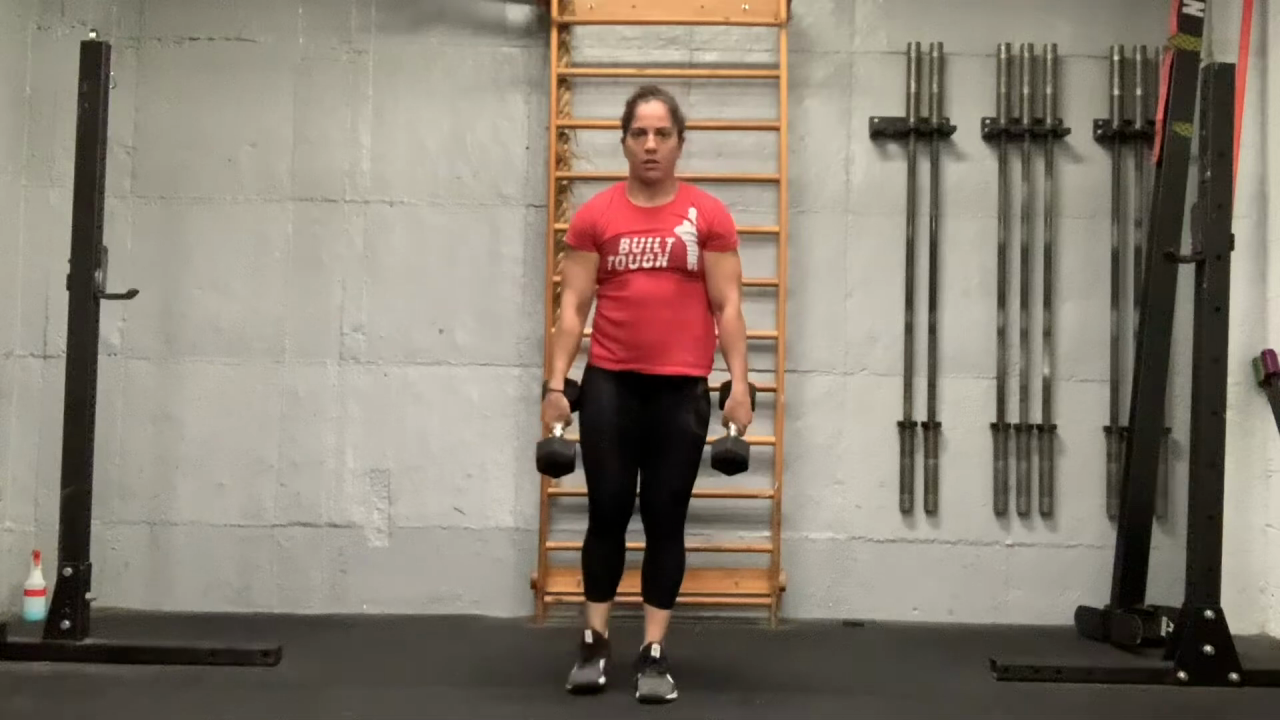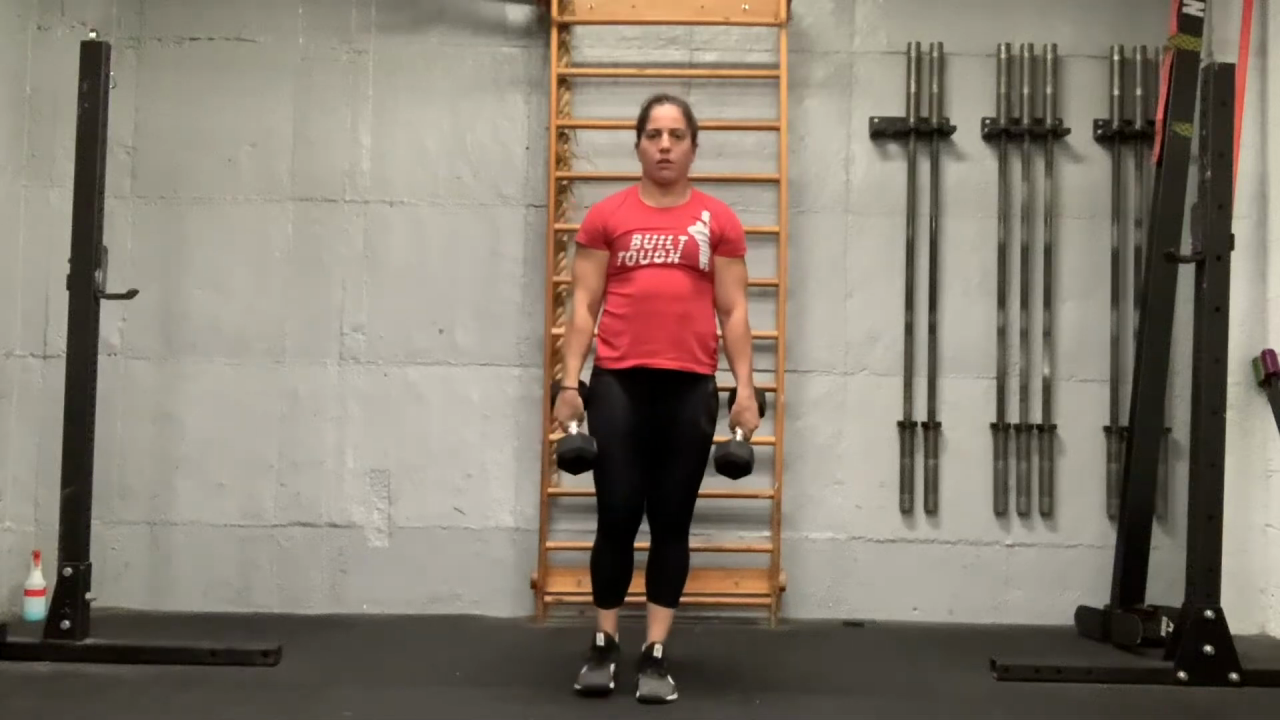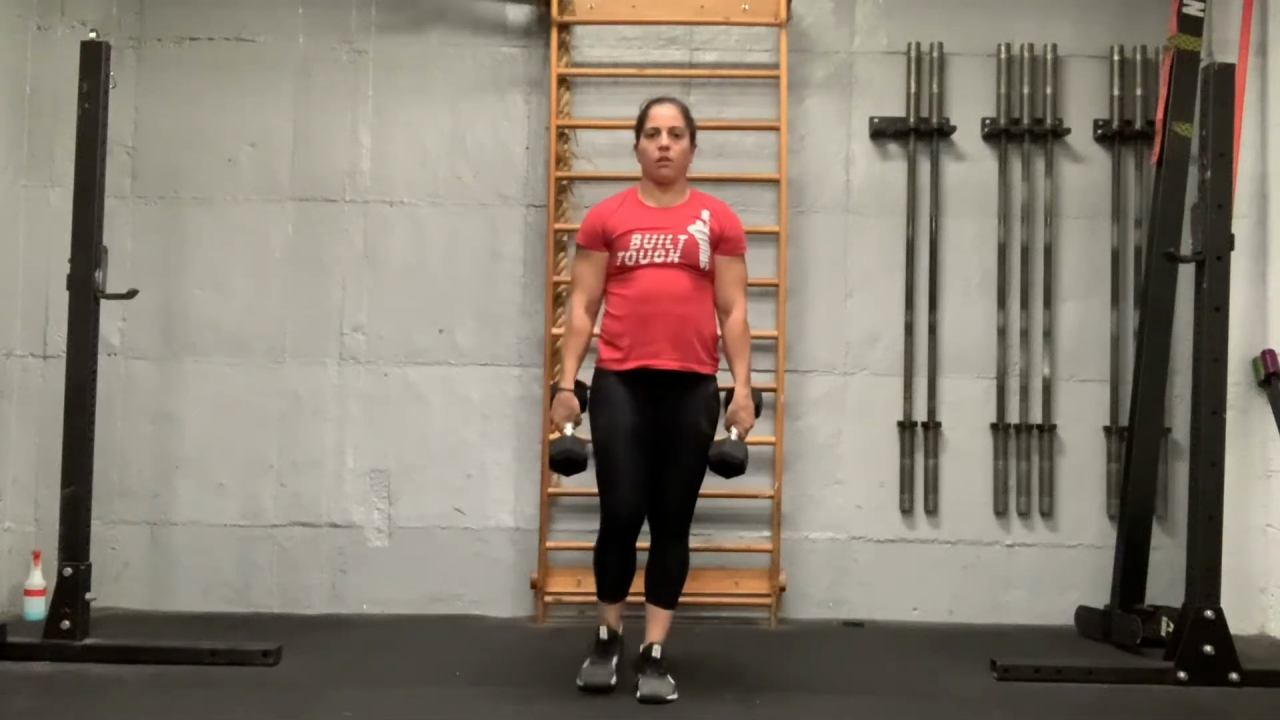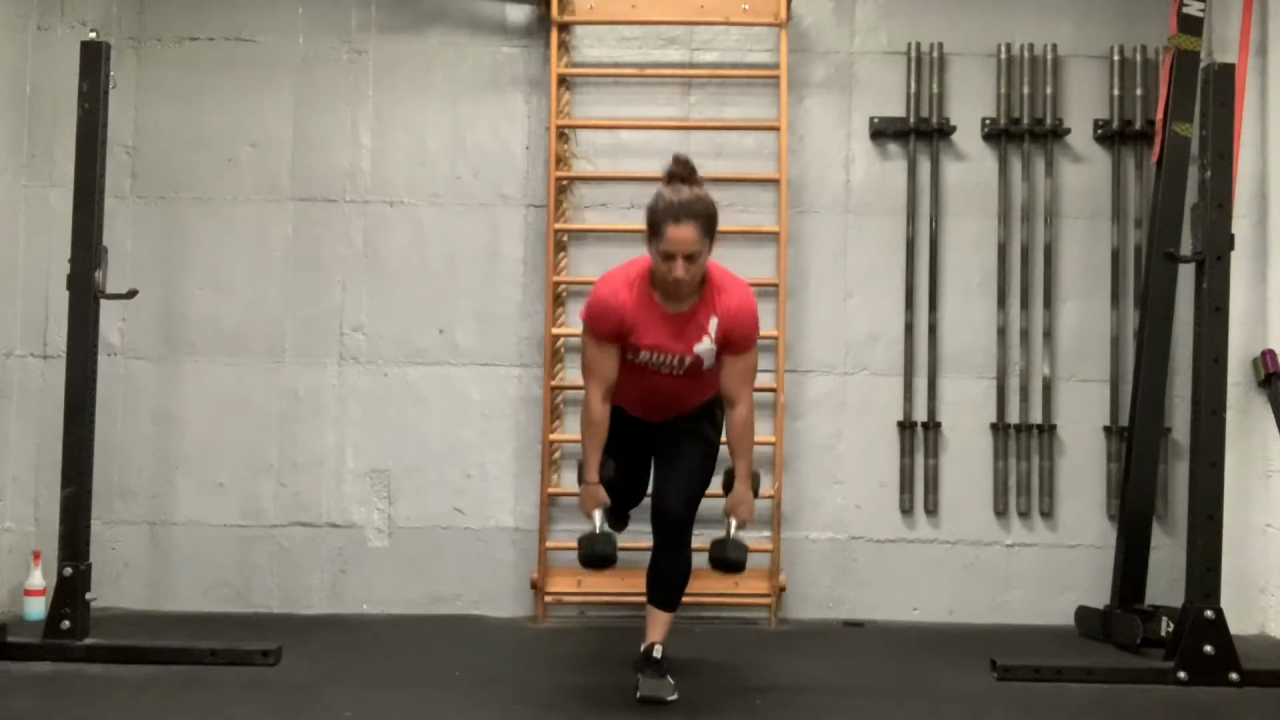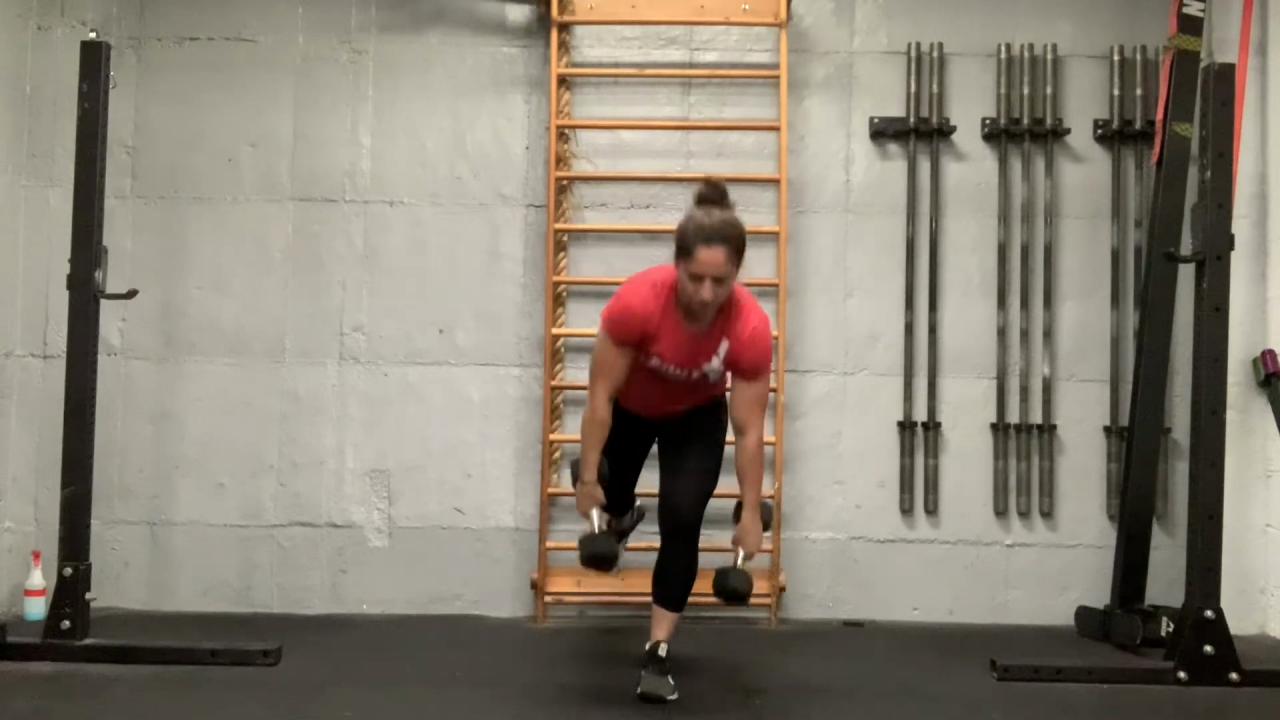
dt=1s
person 1, frame 1
left shoulder: (709, 216)
right shoulder: (594, 215)
left elbow: (728, 307)
right elbow: (573, 307)
left wrist: (739, 384)
right wrist: (556, 385)
left hip: (682, 389)
right hip: (609, 385)
left knee: (665, 520)
right knee: (607, 514)
left ankle: (654, 653)
right ankle: (594, 641)
person 1, frame 2
left shoulder: (719, 221)
right shoulder: (606, 216)
left elbow: (734, 312)
right elbow: (584, 307)
left wrist: (745, 390)
right wrist: (569, 384)
left hip: (690, 388)
right hip: (618, 384)
left knee: (671, 522)
right knee: (617, 517)
left ankle: (655, 655)
right ankle: (604, 645)
person 1, frame 3
left shoulder: (719, 220)
right shoulder: (605, 217)
left elbow: (733, 312)
right elbow: (582, 308)
left wrist: (742, 388)
right wrist: (566, 384)
left hip: (692, 388)
right hip: (621, 384)
left knee: (672, 522)
right knee: (621, 515)
left ankle: (654, 654)
right ankle: (608, 636)
person 1, frame 4
left shoulder: (736, 303)
right shoulder: (612, 296)
left elbow: (737, 403)
right elbow: (598, 396)
left wrist: (742, 484)
right wrist: (591, 479)
left hip: (693, 418)
right hip: (628, 413)
left knee: (673, 521)
right knee: (620, 503)
left ankle: (653, 651)
right ankle: (622, 490)
person 1, frame 5
left shoulder: (751, 329)
right shoulder: (637, 300)
left elbow: (748, 429)
right elbow: (601, 394)
left wrist: (750, 515)
right wrist: (588, 476)
left hip: (698, 414)
right hip: (633, 409)
left knee: (680, 523)
right knee: (608, 503)
left ankle: (657, 651)
right ankle: (622, 512)
